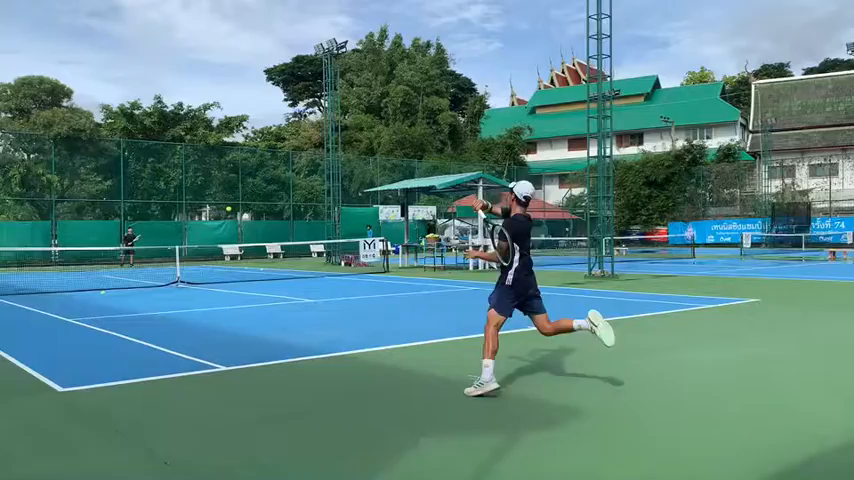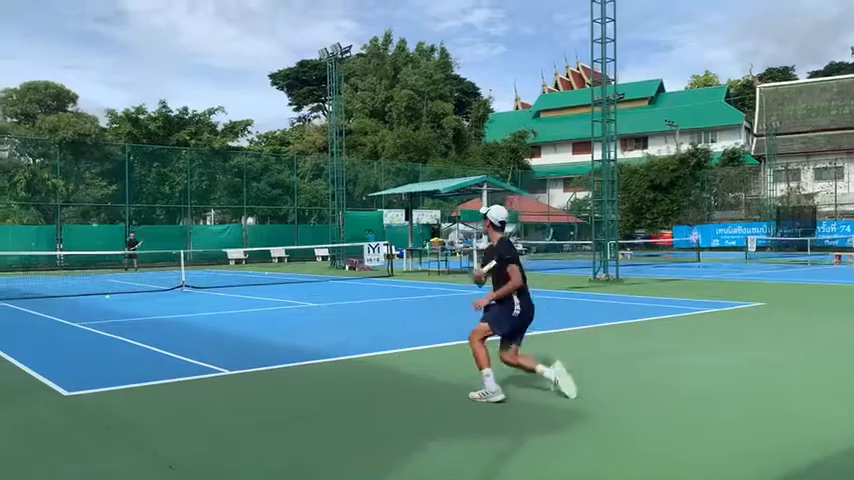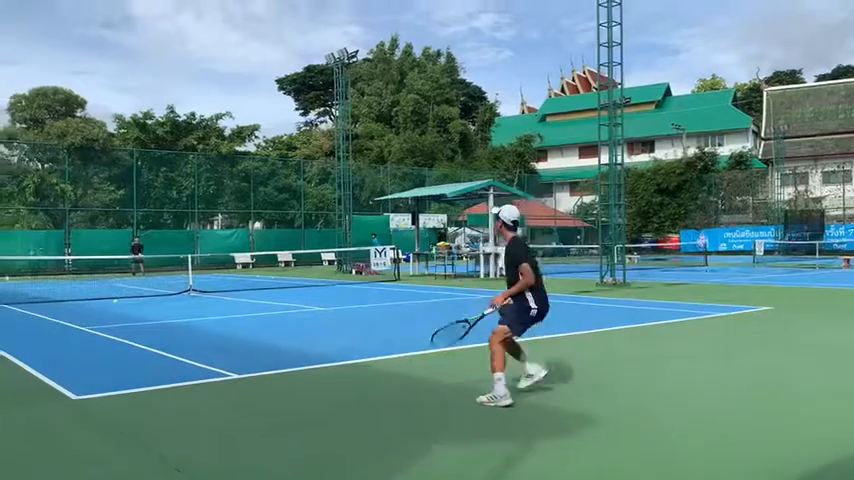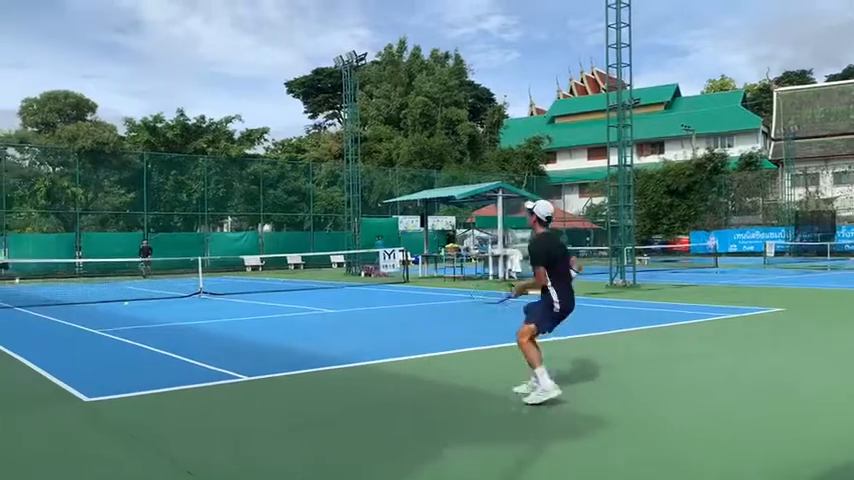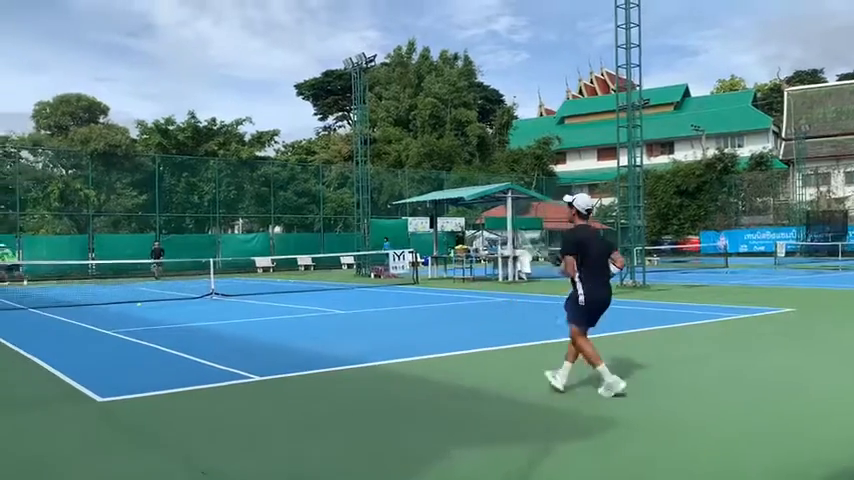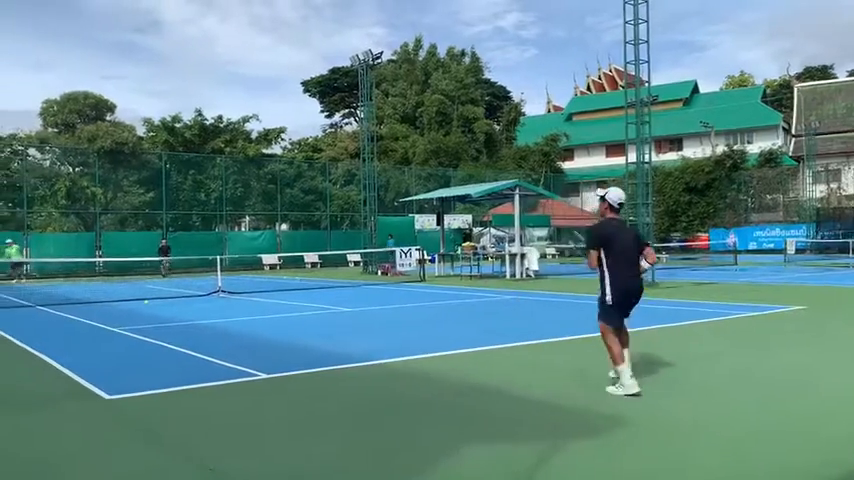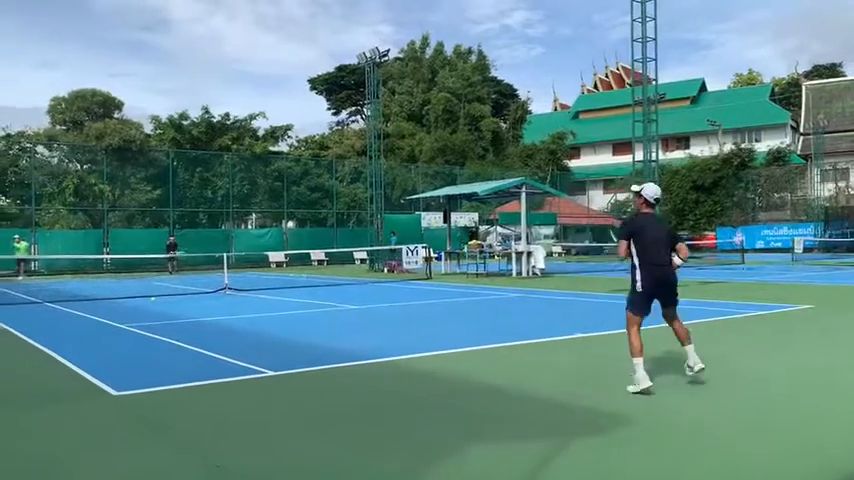
dt=0.2s
person 1, frame 1
left shoulder: (513, 223)
right shoulder: (525, 218)
left elbow: (499, 257)
right elbow: (500, 211)
left wrist: (476, 254)
right wrist: (486, 206)
left hip: (512, 282)
right hip: (527, 282)
left knee: (491, 326)
right knee: (547, 328)
left ankle: (486, 380)
right ankle: (589, 322)
person 1, frame 2
left shoulder: (503, 248)
right shoulder: (491, 250)
left elbow: (516, 281)
right elbow: (479, 278)
left wrist: (489, 298)
right wrist: (479, 273)
left hip: (515, 307)
right hip: (512, 307)
left knee: (476, 338)
right knee: (508, 358)
left ankle: (491, 390)
right ankle: (551, 373)
person 1, frame 3
left shoulder: (514, 248)
right shoulder: (517, 245)
left elbow: (529, 279)
left wrist: (504, 296)
right wrist: (511, 297)
left hip: (531, 305)
right hip: (529, 302)
left knee: (495, 339)
right knee: (504, 338)
left ankle: (500, 393)
right ankle: (532, 369)
person 1, frame 4
left shoulder: (537, 243)
right shoulder: (556, 240)
left elbow: (541, 280)
right elbow: (573, 266)
left wrist: (521, 287)
left hip: (555, 301)
right hip: (564, 299)
left knee: (523, 337)
right knee: (529, 337)
left ankle: (546, 386)
right ankle: (537, 383)
person 1, frame 5
left shoulder: (570, 235)
right shoulder: (599, 235)
left elbow: (569, 271)
right elbow: (619, 262)
left wrist: (562, 268)
left hip: (586, 294)
right hip: (604, 294)
left knee: (579, 337)
right knee: (577, 333)
left ankle: (610, 380)
right ankle: (562, 376)
person 1, frame 6
left shoulder: (597, 229)
right shoulder: (630, 230)
left elbow: (593, 264)
right elbow: (651, 258)
left wrist: (596, 260)
left hip: (614, 288)
right hip: (635, 287)
left knee: (608, 333)
right knee: (618, 322)
left ankle: (627, 382)
right ankle: (624, 367)
person 1, frame 7
left shoulder: (630, 222)
right shoulder: (665, 225)
left elbow: (622, 254)
right elbow: (684, 254)
left wrist: (630, 250)
left hip: (644, 281)
right hip: (668, 280)
left knee: (632, 326)
right knee: (673, 320)
left ankle: (640, 377)
right ankle: (693, 360)
